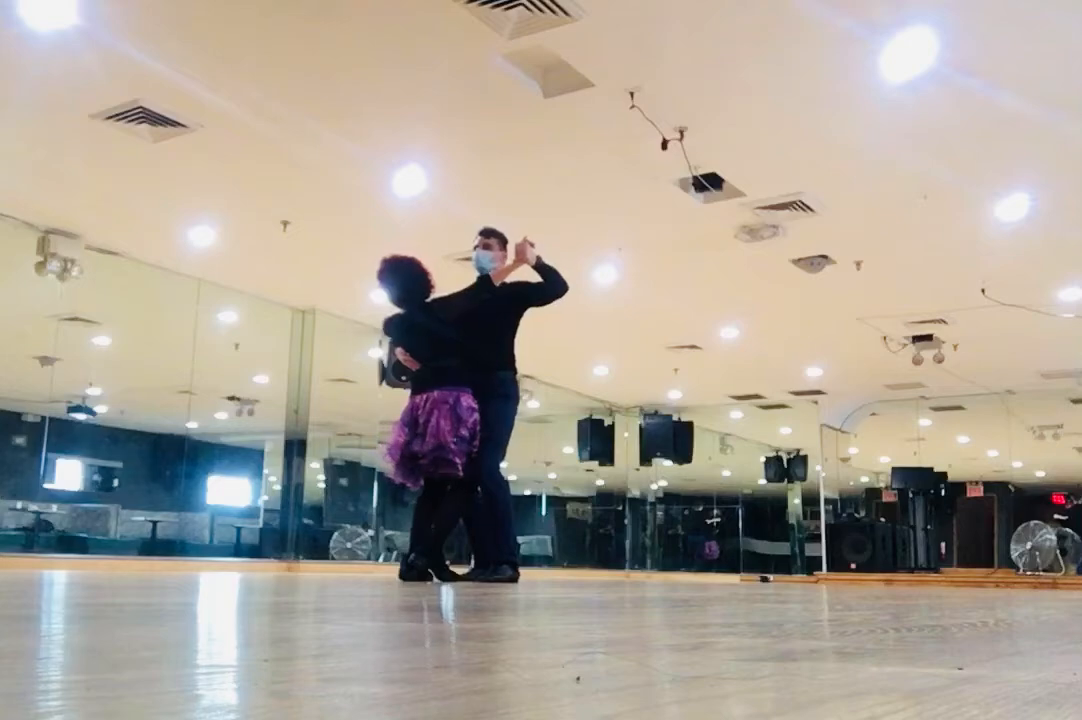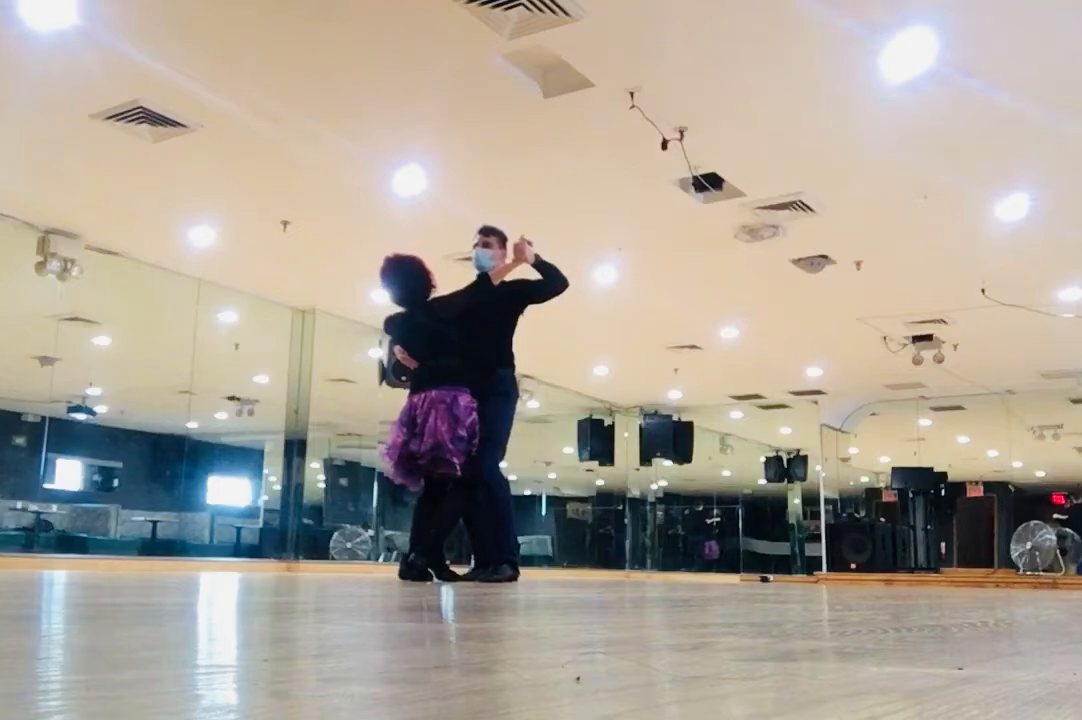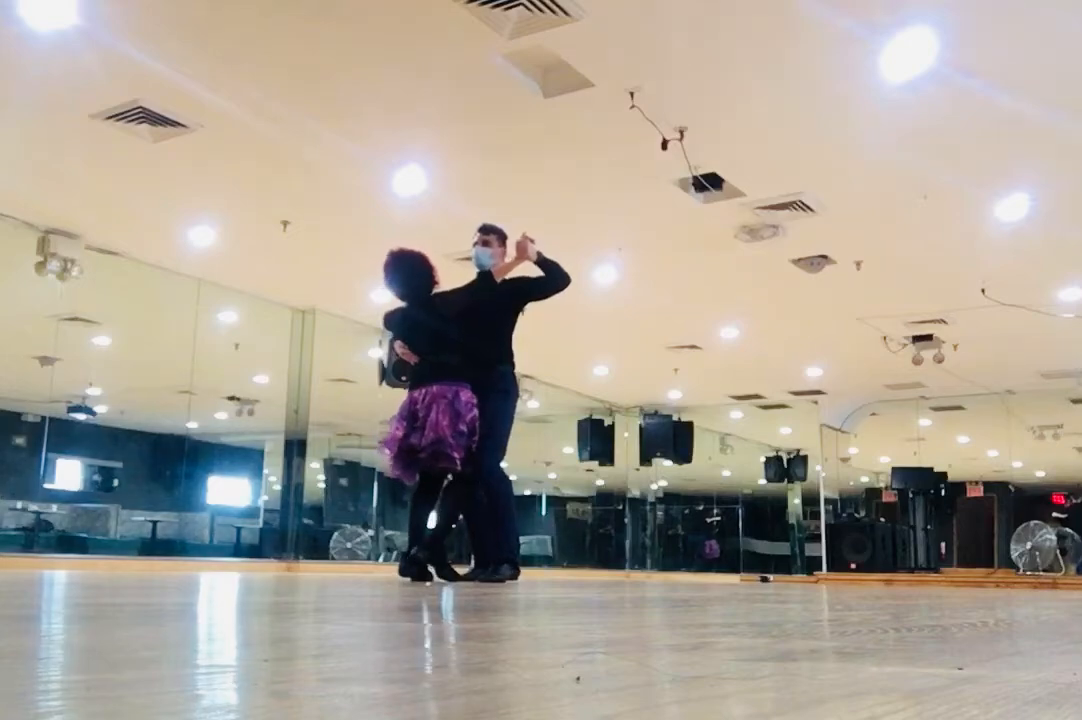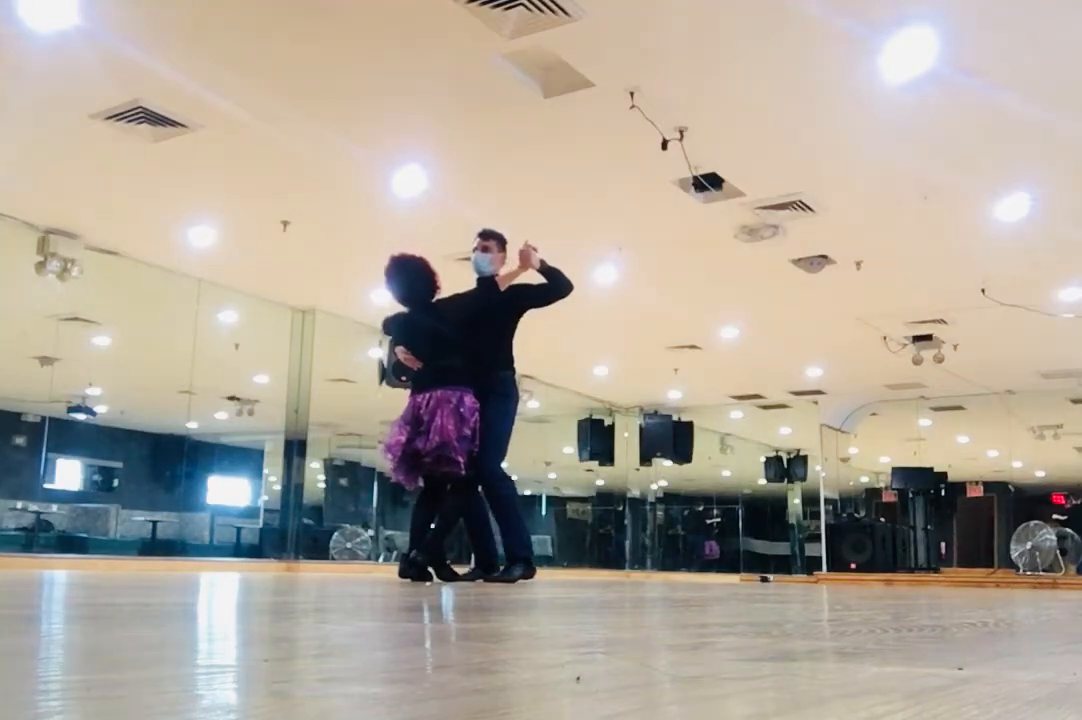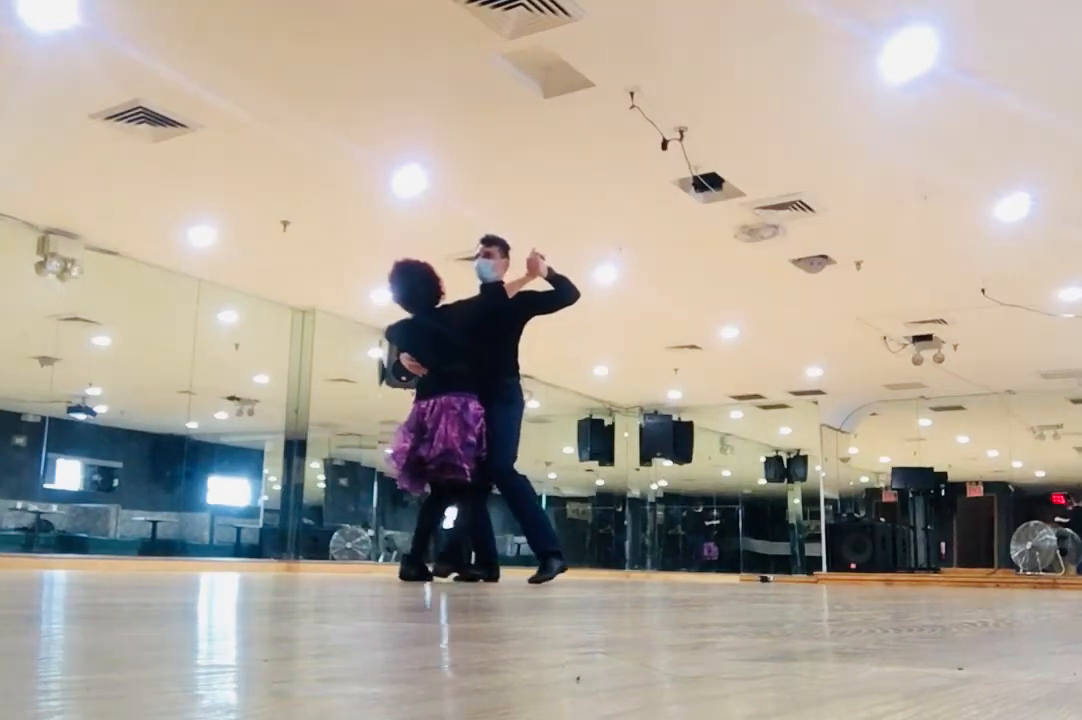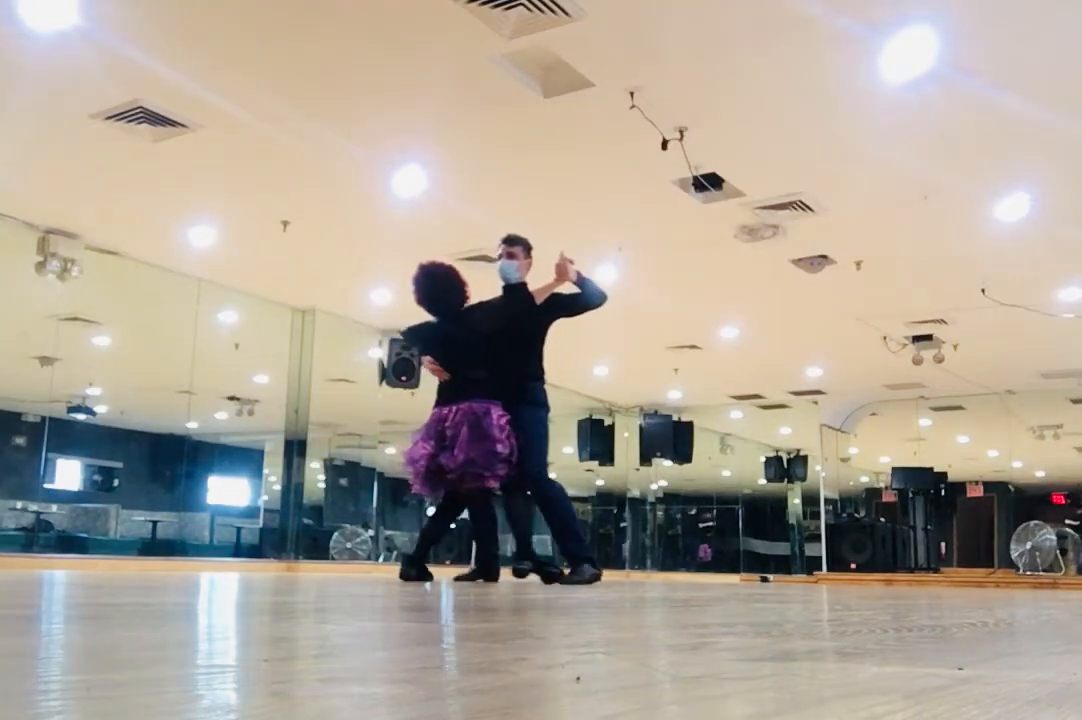
dt=0.4s
person 1, frame 1
left shoulder: (513, 293)
right shoulder: (458, 300)
left elbow: (558, 288)
left wrist: (534, 261)
right wrist: (406, 349)
left hip: (498, 389)
left knee: (486, 468)
right knee: (463, 473)
left ankle: (507, 561)
right ankle: (485, 560)
person 1, frame 2
left shoulder: (512, 291)
right shoulder: (457, 299)
left elbow: (558, 284)
left wrist: (532, 259)
right wrist: (405, 348)
left hip: (497, 387)
left knee: (486, 467)
right knee: (464, 473)
left ankle: (506, 559)
right ankle: (485, 560)
person 1, frame 3
left shoulder: (512, 289)
right shoulder: (457, 296)
left elbow: (560, 280)
left wrist: (534, 257)
right wrist: (405, 343)
left hip: (497, 384)
left knee: (487, 465)
left ankle: (507, 558)
right ankle: (485, 560)
person 1, frame 4
left shoulder: (513, 294)
right shoulder: (458, 302)
left elbow: (563, 287)
left wrist: (537, 264)
right wrist: (405, 348)
left hip: (497, 389)
left knee: (488, 467)
left ankle: (520, 557)
right ankle: (486, 561)
person 1, frame 5
left shoulder: (518, 301)
right shoulder: (462, 309)
left elbow: (569, 295)
left wrist: (545, 273)
right wrist: (408, 355)
left hip: (503, 395)
left knee: (501, 469)
left ankle: (550, 554)
right ankle: (484, 562)
person 1, frame 6
left shoulder: (541, 304)
left elbow: (596, 298)
left wrist: (575, 278)
right wrist: (431, 360)
left hip: (528, 399)
left knee: (534, 475)
left ankle: (583, 560)
person 2, frame 1
left shoulder: (395, 324)
right shoulder: (437, 311)
right elbow: (479, 291)
right wrist: (518, 262)
left hip: (421, 403)
right hip: (452, 400)
left knee: (433, 485)
right knee: (463, 480)
left ankle: (414, 558)
right ankle: (429, 553)
person 2, frame 2
left shoulder: (395, 324)
right shoulder: (438, 311)
left hip: (420, 402)
right hip: (451, 399)
left knee: (433, 485)
right knee: (463, 479)
left ankle: (415, 558)
right ankle: (429, 552)
person 2, frame 3
left shoulder: (396, 318)
right shoulder: (439, 307)
right elbow: (482, 286)
left hip: (419, 397)
right hip: (453, 395)
left knee: (427, 479)
right knee: (461, 473)
left ankle: (413, 554)
right ankle: (432, 546)
person 2, frame 4
left shoulder: (398, 322)
right shoulder: (442, 313)
right elbow: (484, 295)
left hip: (421, 402)
right hip: (454, 400)
left knee: (431, 484)
right knee: (462, 479)
left ankle: (413, 557)
right ankle: (430, 549)
person 2, frame 5
left shoulder: (401, 331)
right shoulder: (450, 318)
right elbow: (495, 299)
right wrist: (529, 276)
left hip: (426, 409)
right hip: (459, 405)
left knee: (440, 488)
right knee: (460, 482)
left ankle: (416, 558)
person 2, frame 6
left shoulder: (427, 332)
right shoulder: (473, 320)
left elbow: (409, 335)
right elbow: (520, 304)
right wrist: (558, 280)
left hip: (446, 414)
right hip: (481, 411)
left knee: (455, 492)
right knee: (477, 490)
left ankle: (415, 560)
